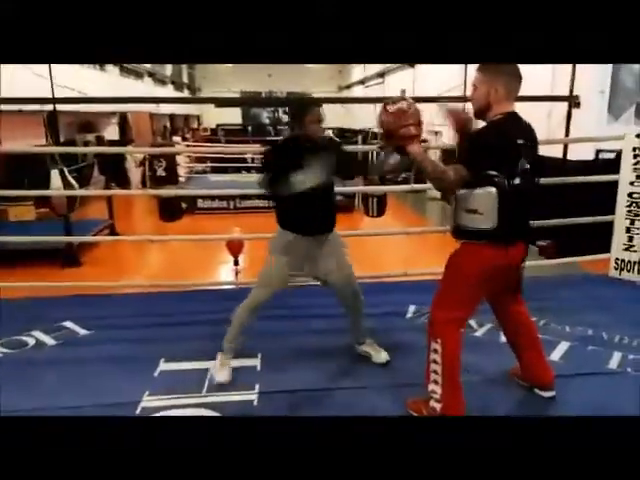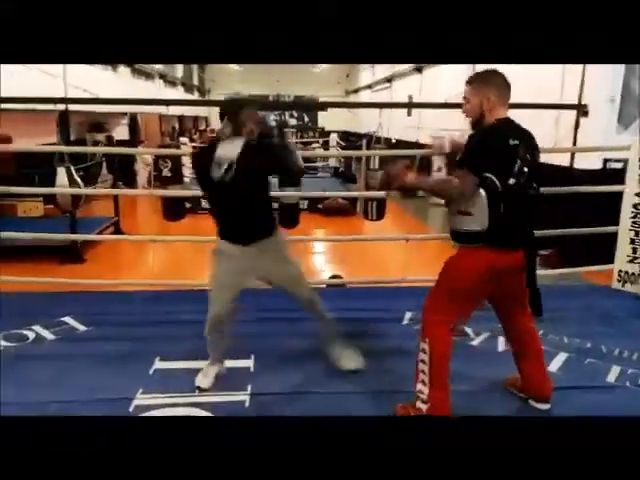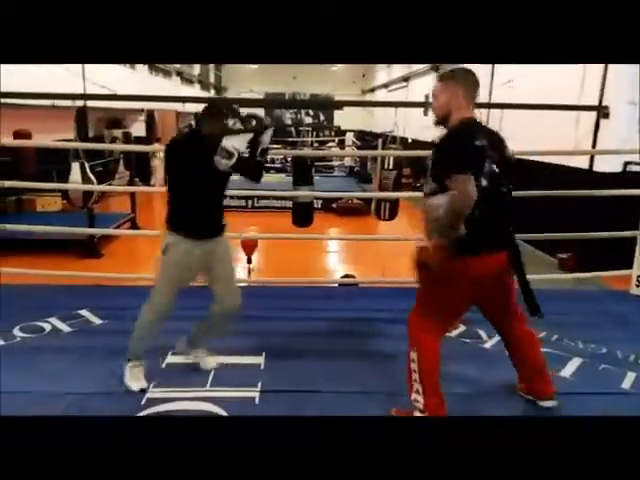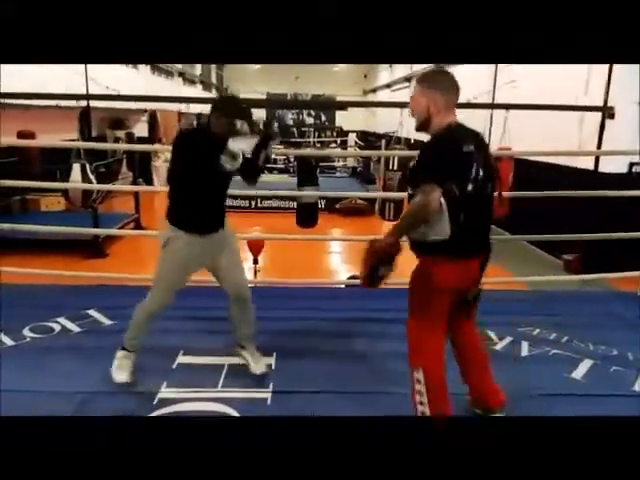
dt=0.3s
person 1, frame 1
left shoulder: (492, 135)
right shoulder: (521, 132)
left elbow: (449, 182)
left wrist: (412, 146)
right wrist: (466, 132)
left hip: (483, 246)
right hip: (513, 242)
left knee: (444, 319)
right knee: (511, 307)
left ankle: (445, 406)
right ankle: (540, 377)
person 1, frame 2
left shoulder: (486, 139)
right shoulder: (525, 140)
left elbow: (457, 188)
left wrist: (412, 179)
right wrist: (463, 159)
left hip: (481, 251)
right hip: (517, 249)
left knee: (437, 320)
right knee: (517, 317)
left ankle: (430, 407)
right ankle: (537, 388)
person 1, frame 3
left shoulder: (453, 142)
right shoulder: (493, 140)
left elbow: (464, 195)
left wrist: (438, 242)
left hip: (464, 256)
right hip: (499, 251)
left knee: (423, 325)
right knee: (511, 320)
left ankle: (428, 410)
right ankle: (540, 388)
person 1, frame 4
left shoulder: (438, 147)
right shoulder: (474, 141)
left elbow: (427, 203)
left wrist: (391, 238)
left hip: (443, 260)
right hip: (474, 254)
left knee: (424, 339)
right knee: (463, 325)
left ankle: (437, 412)
right ankle: (489, 401)
person 2, frame 1
left shoulder: (328, 147)
right shoulder: (280, 153)
left elbow: (350, 169)
right elbow: (276, 193)
right wrist: (304, 179)
left hip: (325, 237)
right hip: (292, 238)
left knee: (351, 293)
right knee: (257, 298)
left ankle: (362, 341)
right ankle: (226, 352)
person 2, frame 2
left shoulder: (267, 147)
right shoulder: (206, 156)
left elbow: (294, 177)
right elbow: (215, 194)
left wrist: (285, 156)
right wrist: (224, 156)
left hip: (267, 240)
right hip: (231, 246)
left knee: (306, 296)
right knee: (218, 313)
left ankle: (335, 344)
right ankle: (215, 361)
person 2, frame 3
left shoulder: (224, 144)
right shoulder: (180, 147)
left elbow: (254, 174)
right elbow: (202, 177)
left wrist: (257, 141)
right wrist: (230, 147)
left hip: (214, 238)
right hip: (183, 240)
left knee: (230, 303)
right knee: (159, 306)
left ankle: (193, 344)
right ankle: (135, 360)
person 2, frame 4
left shoulder: (229, 142)
right shoulder: (188, 141)
left elbow: (251, 175)
right elbow: (202, 179)
left wrist: (261, 145)
right wrist: (237, 148)
left hip: (217, 232)
right hip: (184, 234)
left knee: (241, 292)
right knee: (157, 299)
left ankle: (246, 346)
right ankle: (127, 350)
